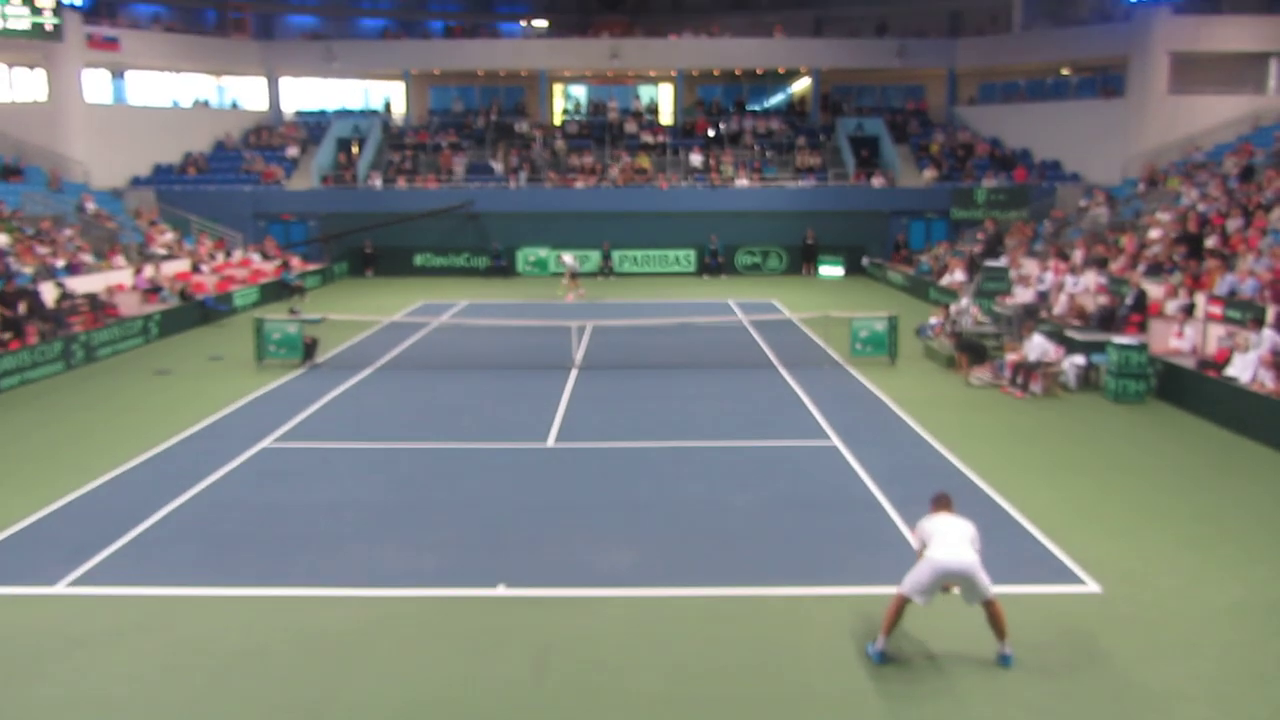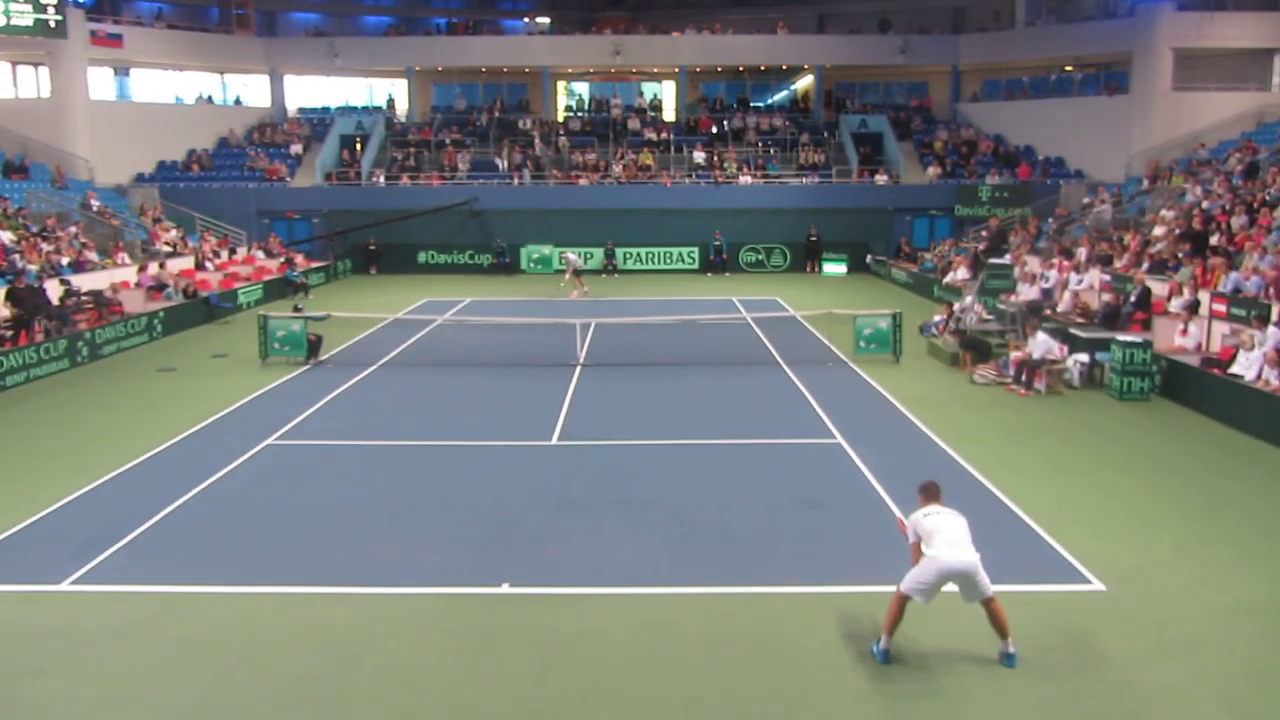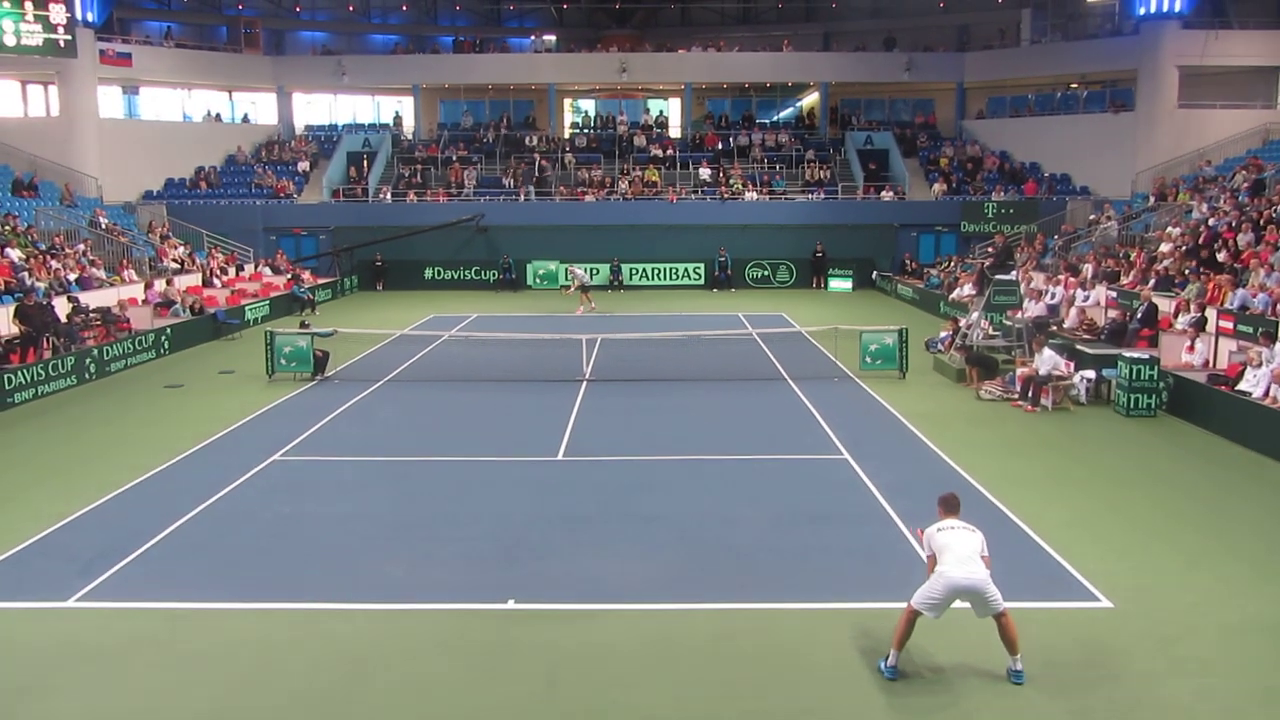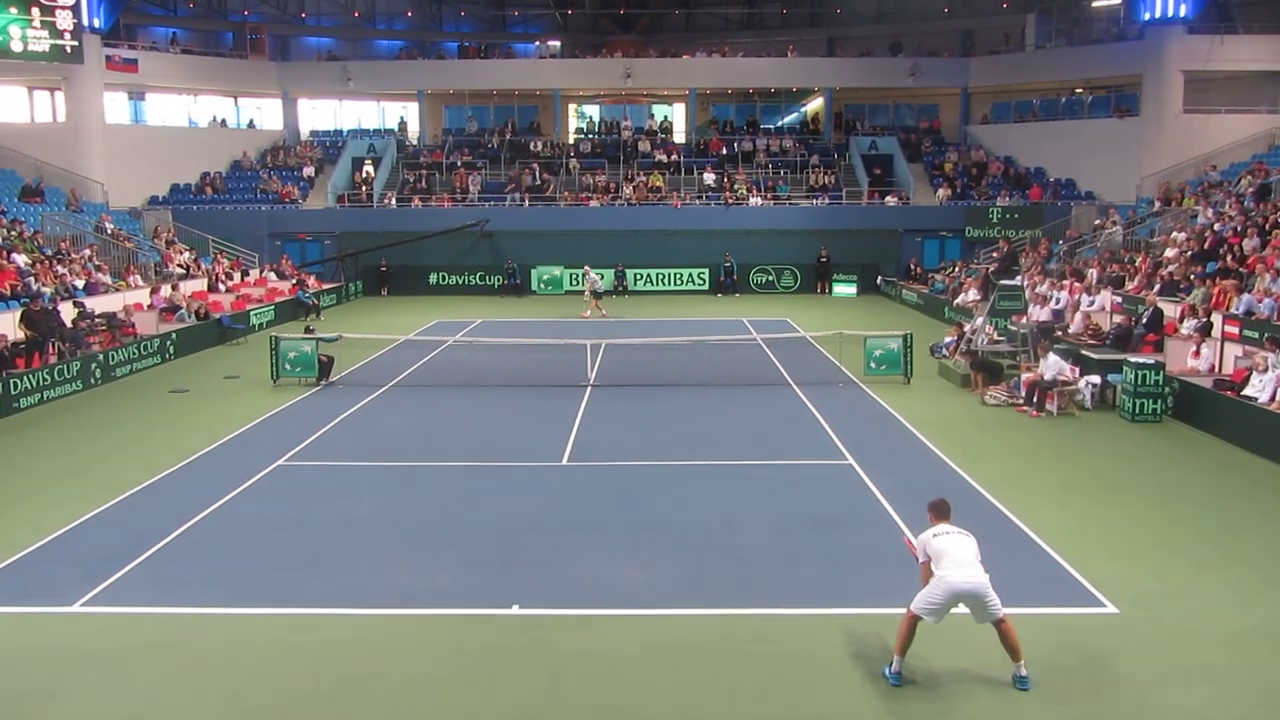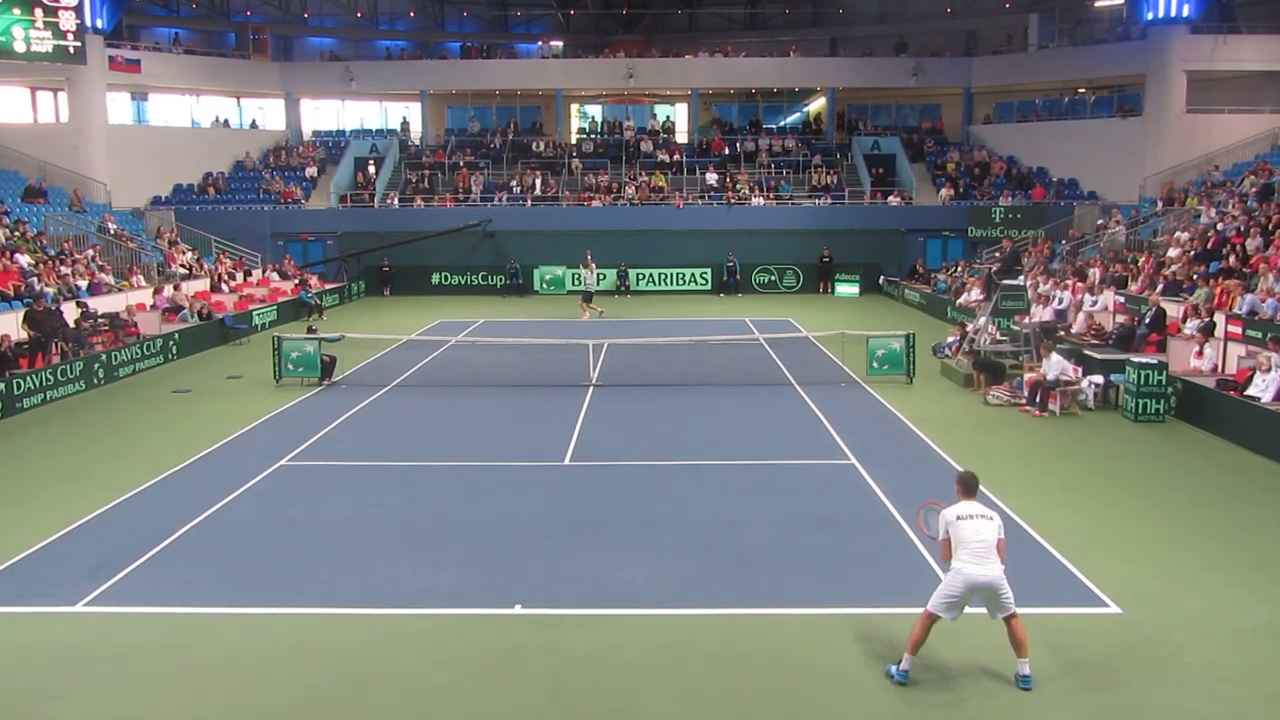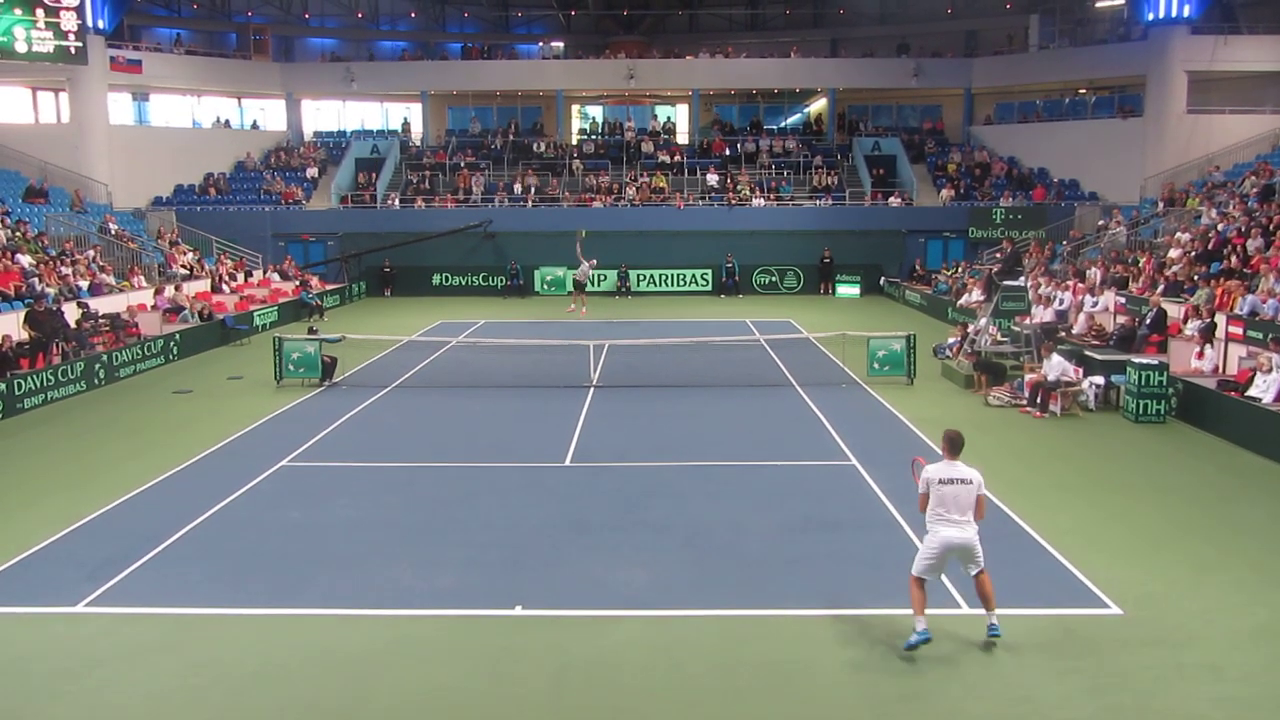
dt=0.7s
person 1, frame 1
left shoulder: (924, 523)
right shoulder: (968, 524)
left elbow: (921, 557)
left wrist: (939, 583)
right wrist: (953, 583)
left hip: (936, 560)
right hip: (967, 562)
left knee: (901, 599)
right knee: (990, 602)
left ankle: (879, 649)
right ankle: (1005, 652)
person 1, frame 2
left shoulder: (915, 517)
right shoulder: (958, 516)
left elbow: (916, 560)
left hip: (938, 560)
right hip: (969, 561)
left knee: (900, 596)
right knee: (989, 600)
left ankle: (883, 648)
right ankle: (1008, 650)
person 1, frame 3
left shoulder: (931, 531)
right shoulder: (976, 532)
left elbow: (931, 572)
left hip: (947, 578)
right hip: (979, 578)
left knee: (911, 612)
right knee: (1002, 615)
left ankle: (891, 664)
right ankle: (1016, 667)
person 1, frame 4
left shoulder: (925, 537)
right shoulder: (968, 536)
left elbow: (926, 580)
left hip: (947, 582)
right hip: (979, 582)
left knee: (911, 617)
right knee: (1001, 621)
left ankle: (895, 670)
right ankle: (1021, 673)
person 1, frame 5
left shoulder: (948, 514)
right shoulder: (993, 516)
left hip: (963, 574)
right hip: (994, 574)
left knee: (927, 617)
right knee: (1012, 618)
left ankle: (902, 669)
right ankle: (1024, 673)
person 1, frame 6
left shoulder: (930, 471)
right shoulder: (974, 475)
left elbow: (922, 507)
right elbow: (980, 514)
left hip: (939, 536)
right hip: (968, 536)
left knee: (916, 581)
right knee: (980, 575)
left ankle: (921, 629)
right ankle: (992, 623)
